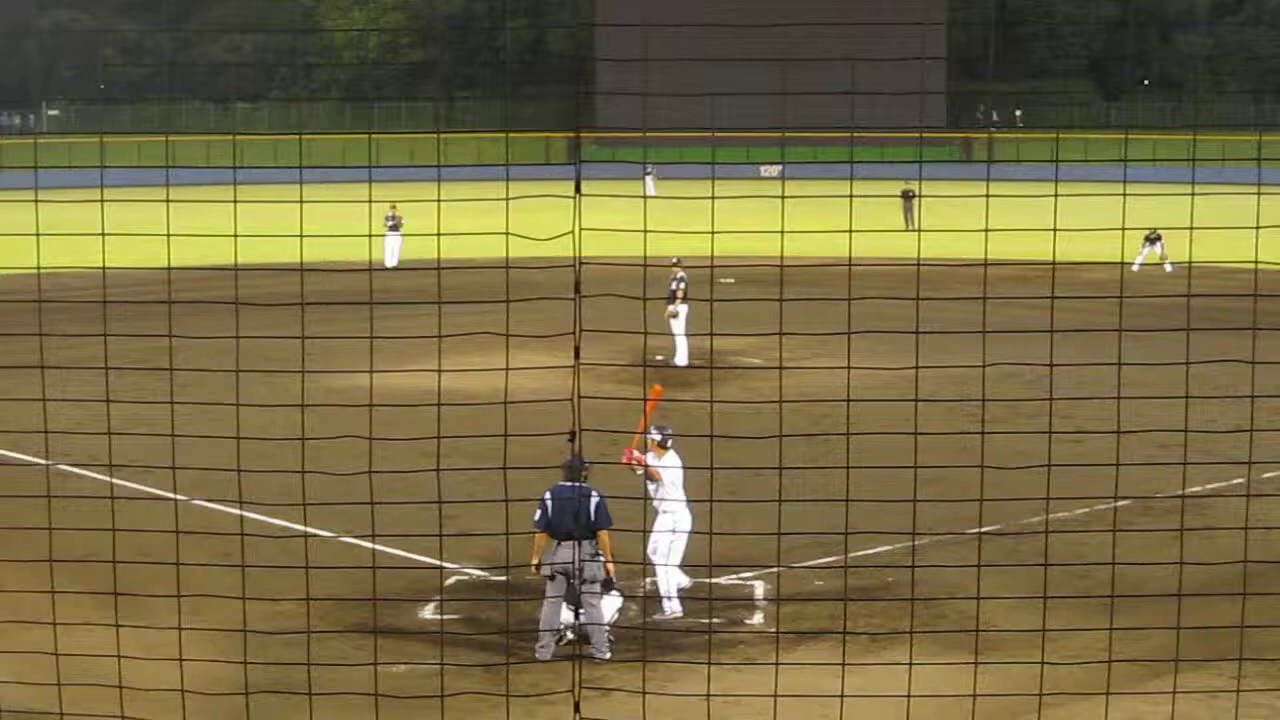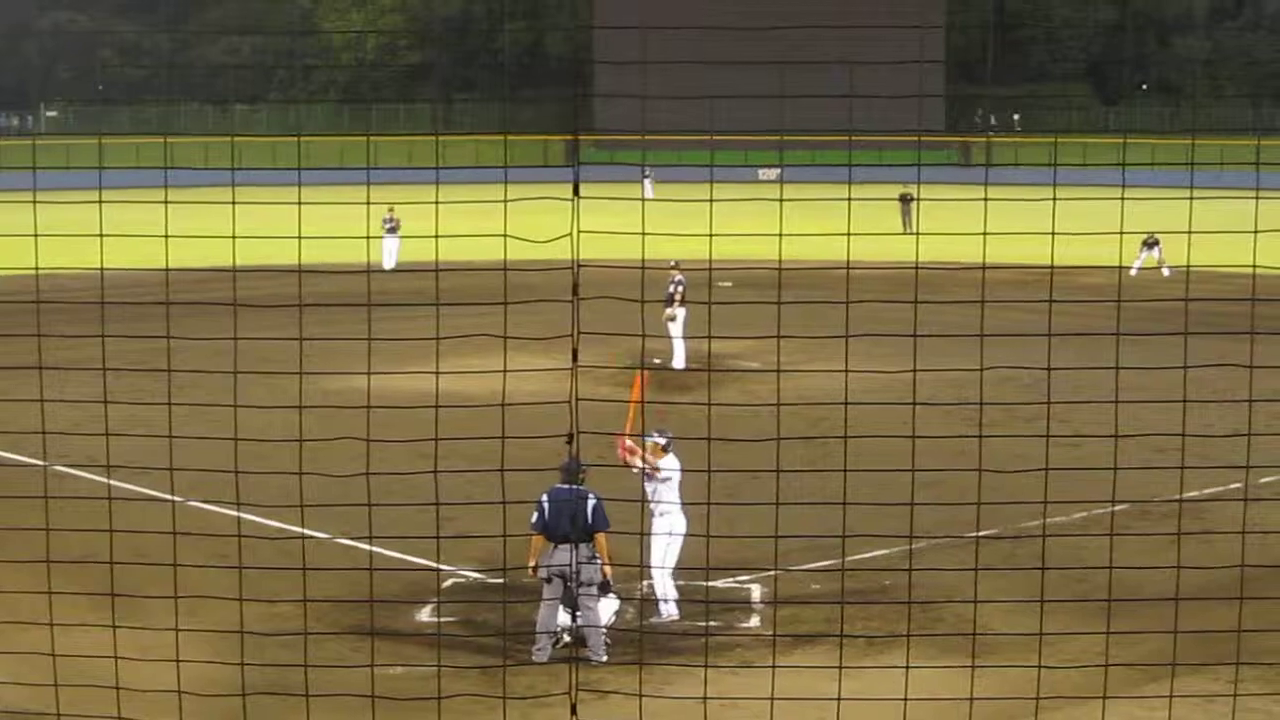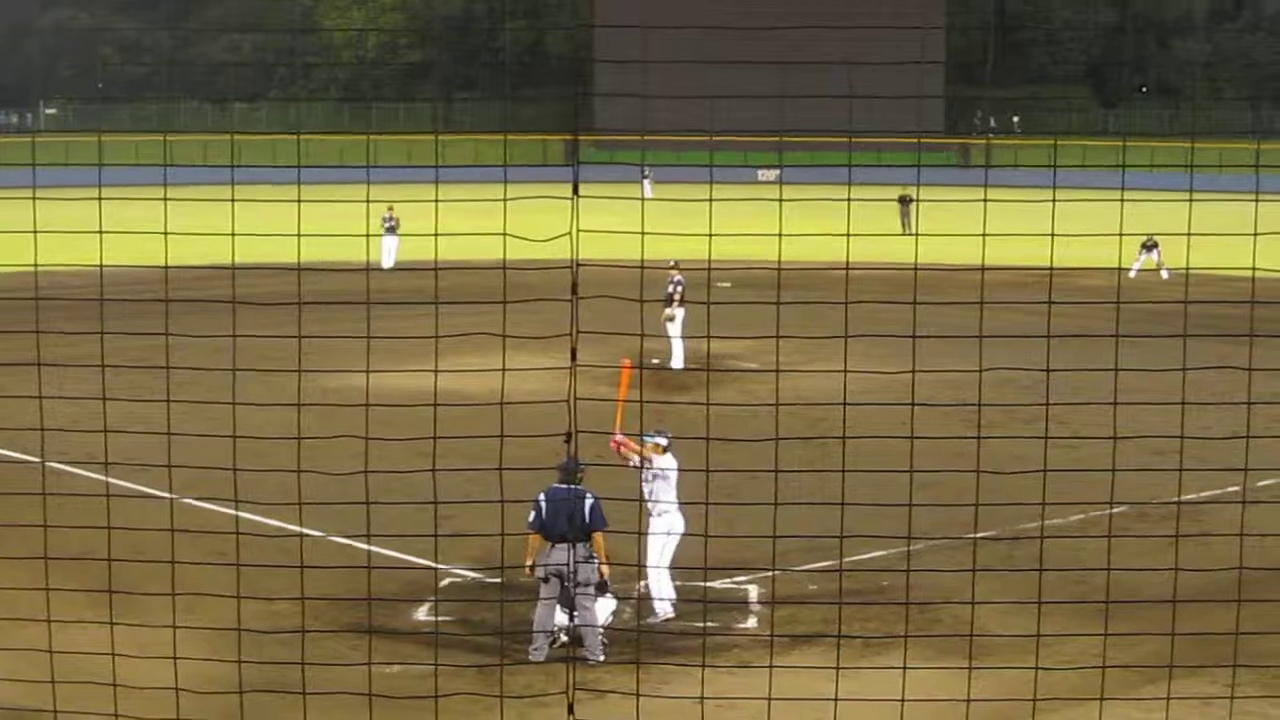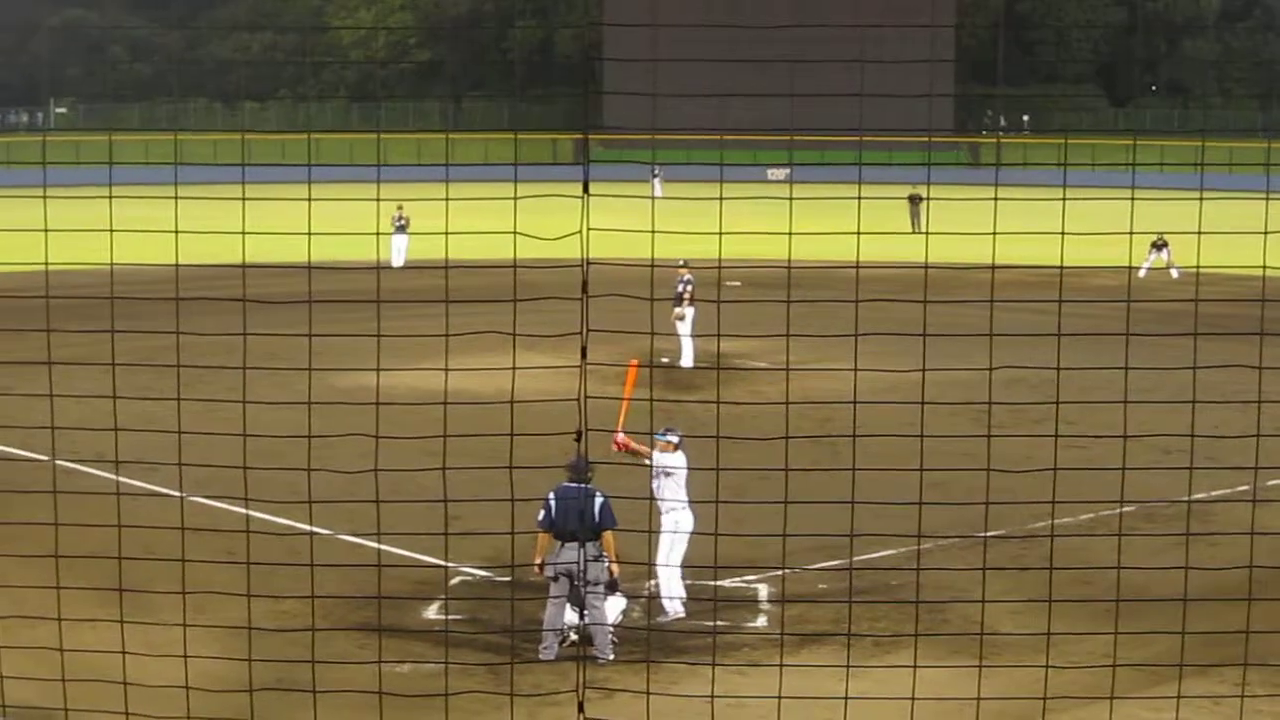
dt=0.2s
person 1, frame 1
left shoulder: (550, 494)
right shoulder: (593, 495)
left elbow: (540, 531)
right elbow: (602, 532)
left wrist: (535, 557)
right wrist: (608, 559)
left hip: (558, 552)
right hip: (586, 553)
left knee: (552, 601)
right knee: (592, 603)
left ankle: (544, 650)
right ankle: (600, 650)
person 1, frame 2
left shoulder: (547, 497)
right shoulder: (590, 499)
left elbow: (537, 533)
right elbow: (599, 534)
left wrist: (533, 559)
right wrist: (605, 562)
left hip: (555, 555)
right hip: (583, 555)
left knee: (548, 604)
right knee: (589, 605)
left ankle: (541, 652)
right ankle: (597, 653)
person 1, frame 3
left shoulder: (545, 496)
right shoulder: (588, 498)
left elbow: (534, 532)
right elbow: (597, 534)
left wrist: (530, 558)
right wrist: (603, 562)
left hip: (553, 554)
right hip: (580, 555)
left knee: (546, 603)
right knee: (586, 605)
left ankle: (538, 652)
right ankle: (594, 653)
person 1, frame 4
left shoulder: (554, 495)
right shoulder: (597, 497)
left elbow: (544, 531)
right elbow: (607, 532)
left wrist: (539, 557)
right wrist: (612, 560)
left hip: (562, 554)
right hip: (590, 554)
left knee: (555, 602)
right knee: (595, 604)
left ankle: (548, 650)
right ankle: (603, 652)
person 2, frame 1
left shoulder: (672, 461)
right shoulder: (652, 457)
left elbow: (659, 477)
right elbow: (639, 469)
left wrist: (642, 461)
right wrist: (632, 460)
left hip: (676, 517)
right hip: (664, 515)
left knee: (665, 562)
right knee: (653, 552)
left ankle: (672, 608)
right ankle: (679, 581)
person 2, frame 2
left shoulder: (671, 463)
right shoulder: (650, 459)
left elbow: (656, 467)
right elbow: (635, 463)
left wrist: (636, 450)
right wrist: (627, 453)
left hip: (671, 520)
right hip: (659, 518)
left knee: (660, 566)
right knee: (659, 562)
left ankle: (669, 611)
right ankle: (669, 596)
person 2, frame 3
left shoulder: (668, 462)
right shoulder: (650, 459)
left elbow: (648, 457)
right elbow: (630, 456)
left wrist: (626, 442)
right wrist: (619, 447)
left hip: (668, 520)
right hip: (657, 518)
left knee: (655, 565)
right knee: (659, 563)
left ankle: (664, 609)
right ankle: (667, 599)
person 2, frame 4
left shoulder: (676, 460)
right shoulder: (666, 456)
left elbow: (649, 454)
right elbow: (644, 454)
left wrist: (627, 442)
right wrist: (624, 446)
left hip: (677, 518)
right hip: (672, 516)
left knee: (665, 564)
right knee: (671, 561)
left ankle: (674, 609)
right ankle: (678, 598)
